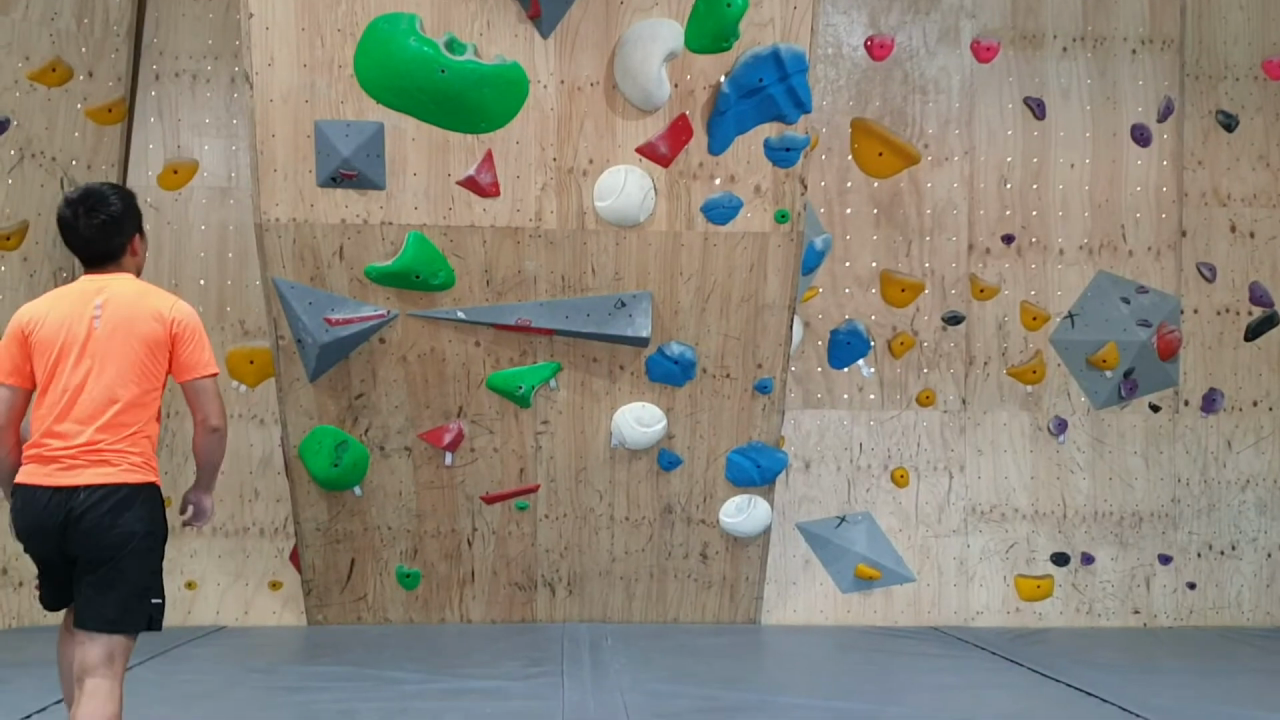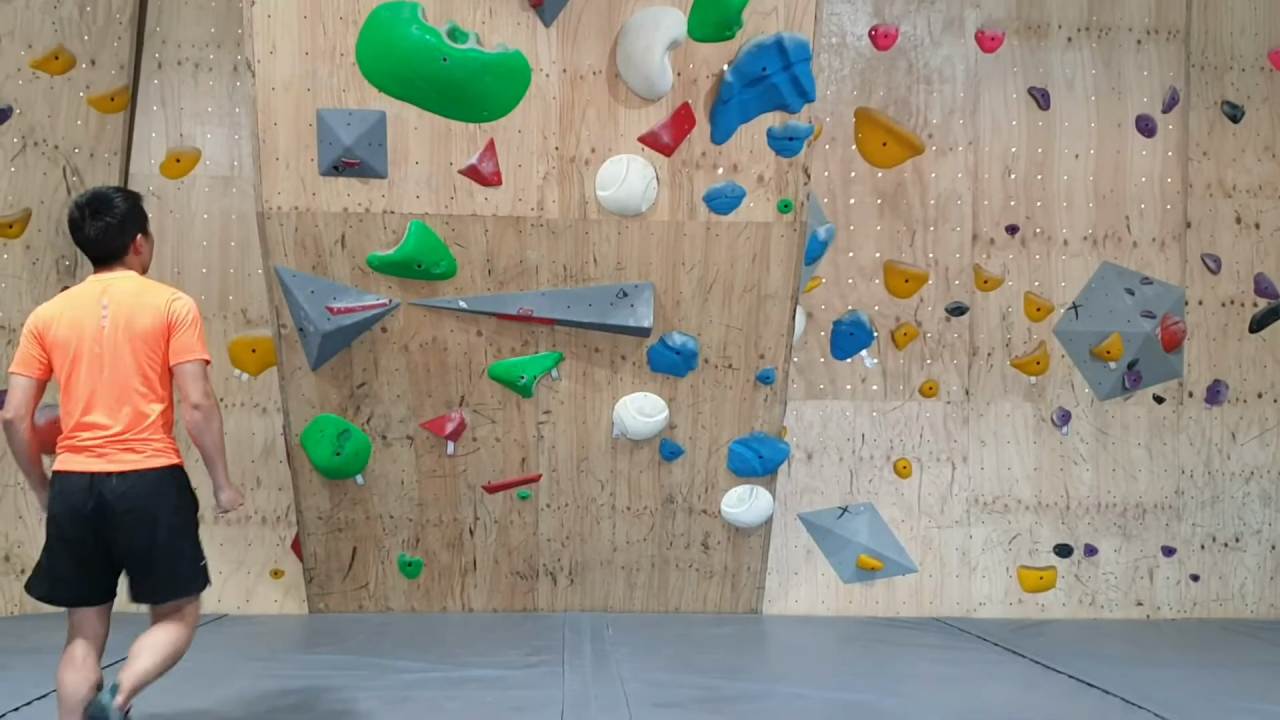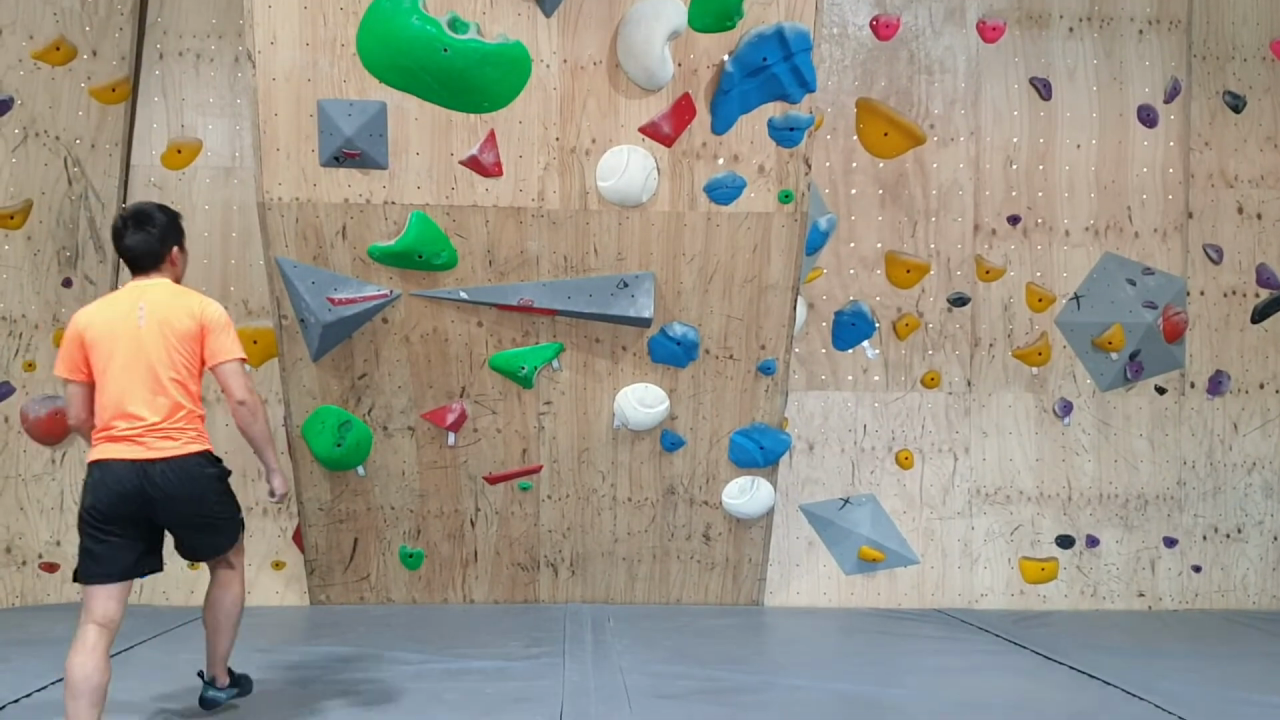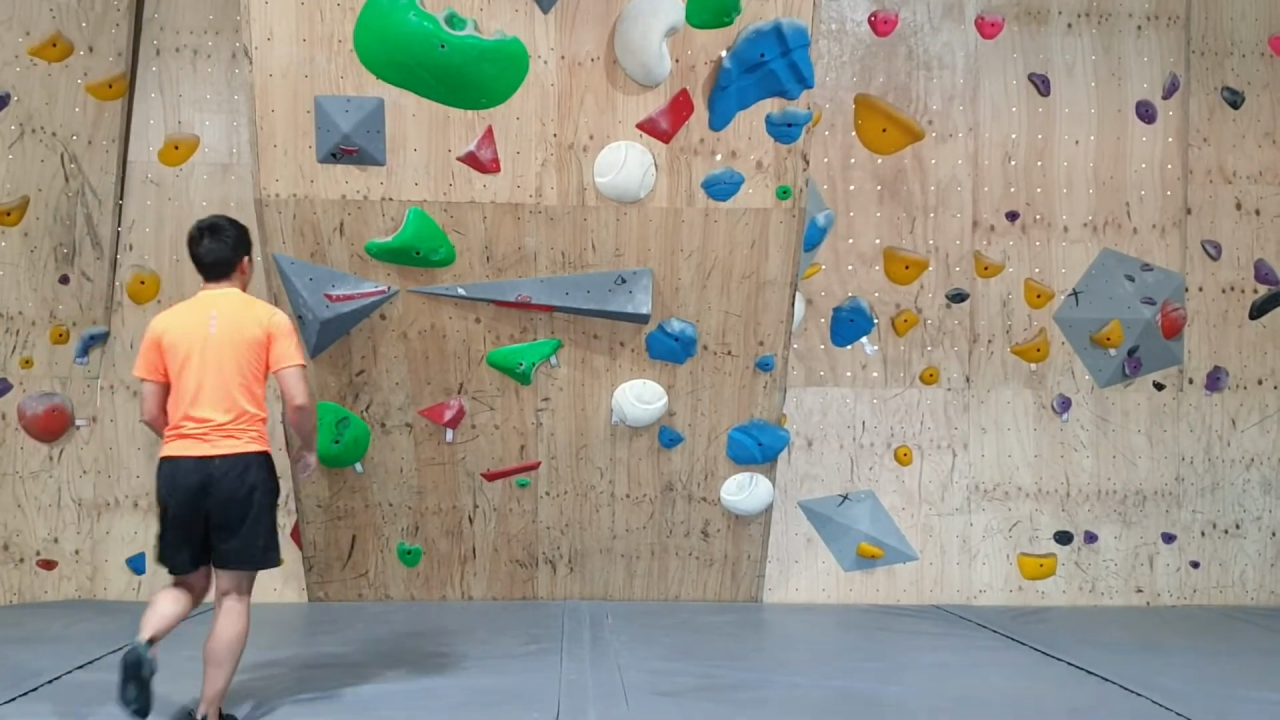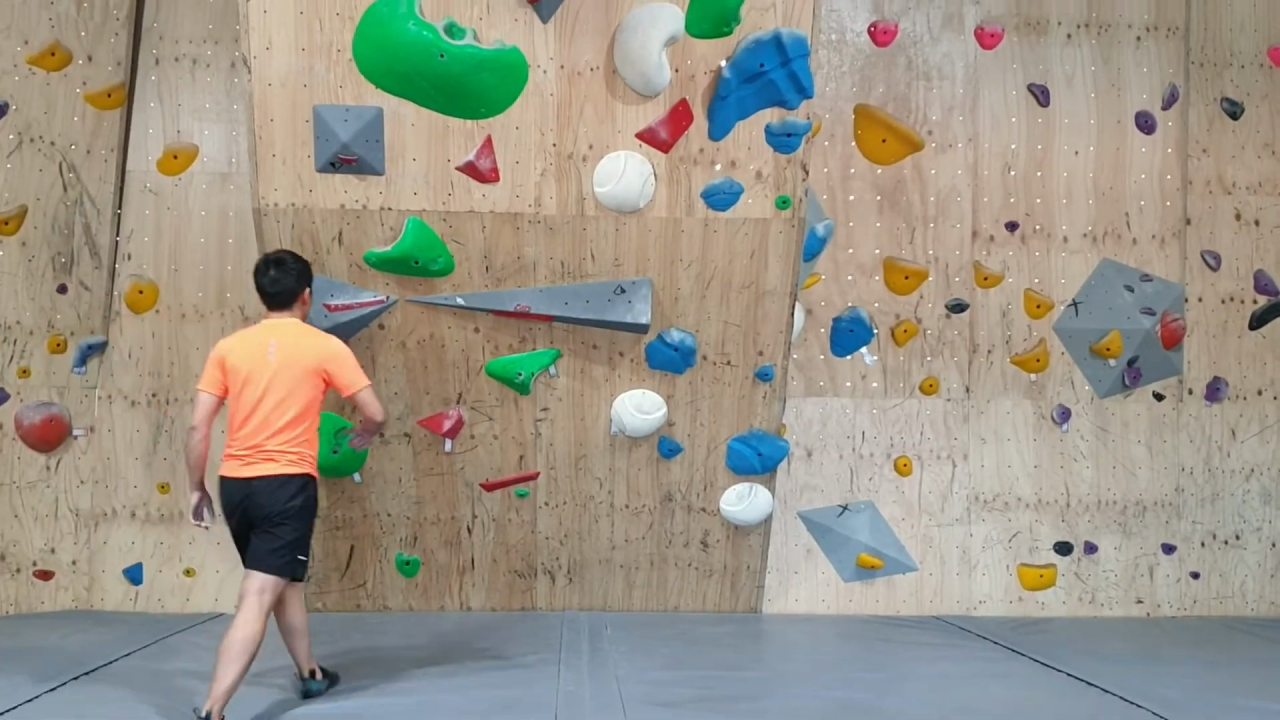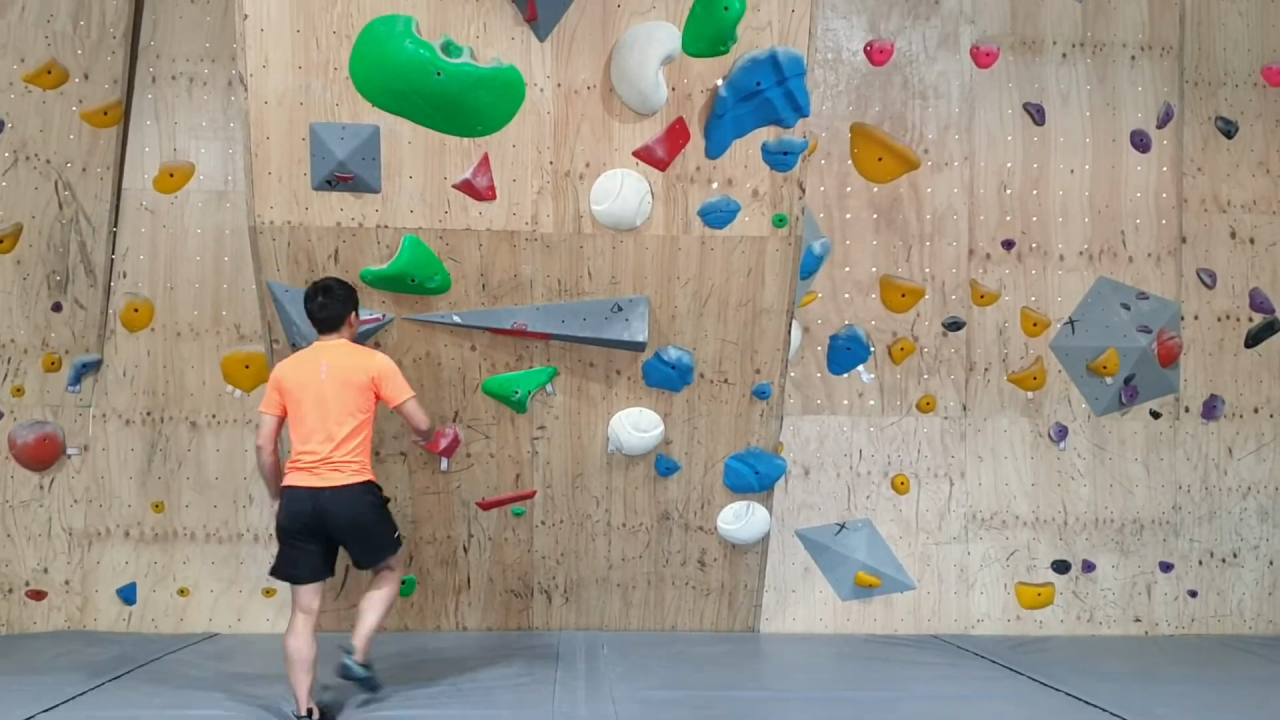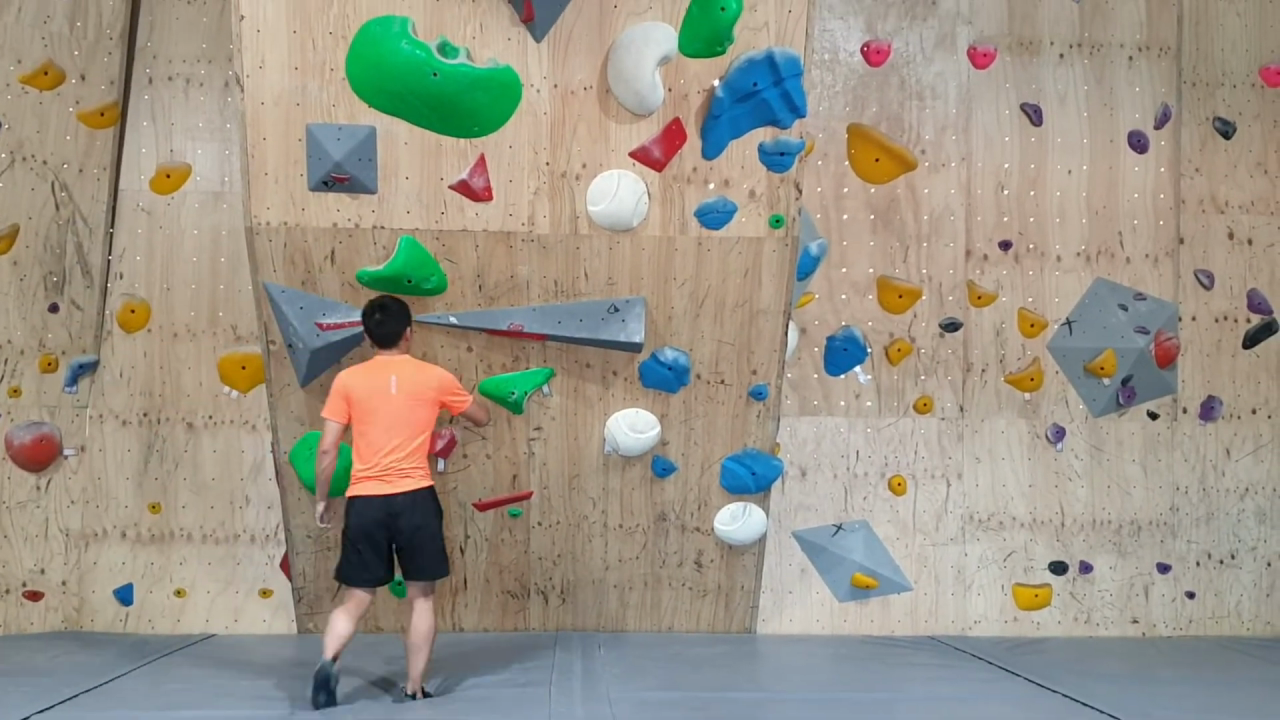
dt=0.4s
person 1, frame 1
right shoulder: (171, 313)
right elbow: (212, 421)
right wrist: (202, 490)
right hip: (124, 497)
left knee: (79, 620)
right knee: (101, 667)
person 1, frame 2
left shoulder: (49, 314)
right shoulder: (172, 304)
right elbow: (197, 404)
right wrist: (221, 480)
left hip: (74, 485)
right hip: (148, 480)
left knee: (84, 634)
right knee: (179, 615)
person 1, frame 3
left shoulder: (86, 318)
right shoulder: (202, 310)
left elbow: (78, 418)
right elbow: (242, 398)
right wrist: (272, 467)
left hip: (109, 474)
right hip: (185, 467)
left knee: (97, 620)
right knee: (228, 563)
person 1, frame 4
left shoulder: (164, 323)
right shoulder: (269, 318)
left elbow: (151, 413)
right elbow: (299, 401)
right wrist: (306, 449)
left hip: (178, 468)
right hip: (243, 466)
left knee: (187, 584)
right knee: (234, 594)
left ankle: (143, 646)
person 1, frame 5
left shoulder: (227, 347)
right shoulder: (326, 347)
left elbow: (199, 426)
right elbow: (376, 414)
left wrist: (196, 488)
right wrist: (366, 433)
left hip: (235, 483)
right hip: (288, 485)
left knee: (283, 581)
right knee: (255, 604)
left ankle: (309, 673)
person 1, frame 6
left shoulder: (285, 370)
right shoulder: (373, 363)
left elbow: (264, 445)
right elbow: (421, 425)
left wrist: (275, 497)
right wrist: (428, 439)
left hip: (297, 496)
right hip: (351, 493)
left knee: (305, 610)
right knee: (387, 573)
right ankle: (357, 654)
person 1, frame 7
left shoulder: (347, 380)
right shoulder: (435, 378)
left elbow: (328, 449)
right elbow: (480, 417)
left wrist: (321, 499)
right wrist: (485, 406)
left hip: (364, 502)
right hip: (415, 500)
left knee: (353, 600)
right knee: (421, 598)
left ankle: (328, 661)
right ankle: (414, 688)
